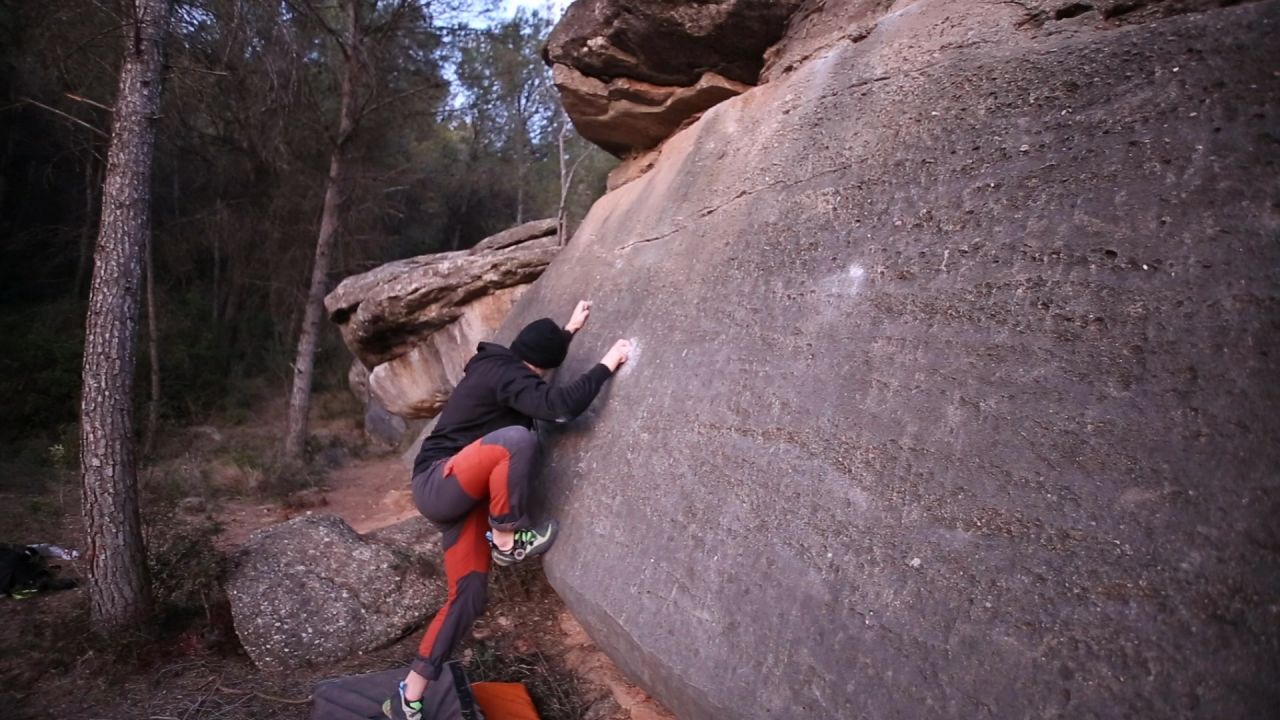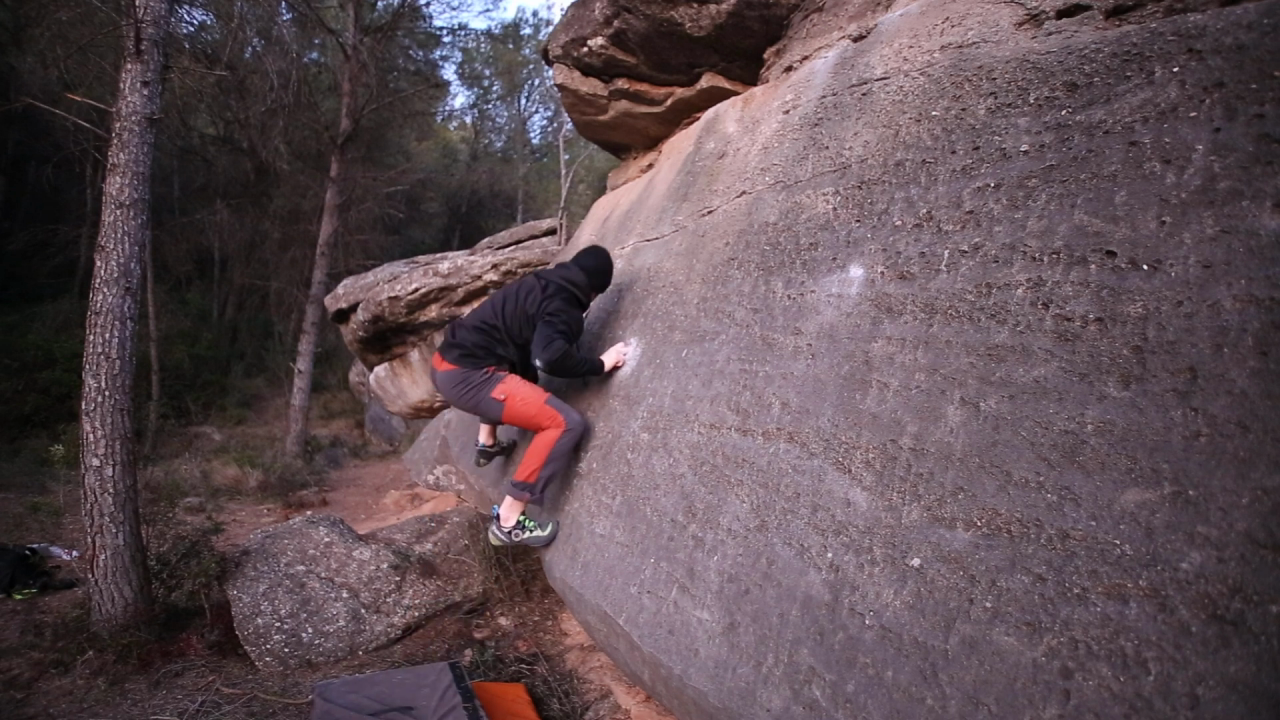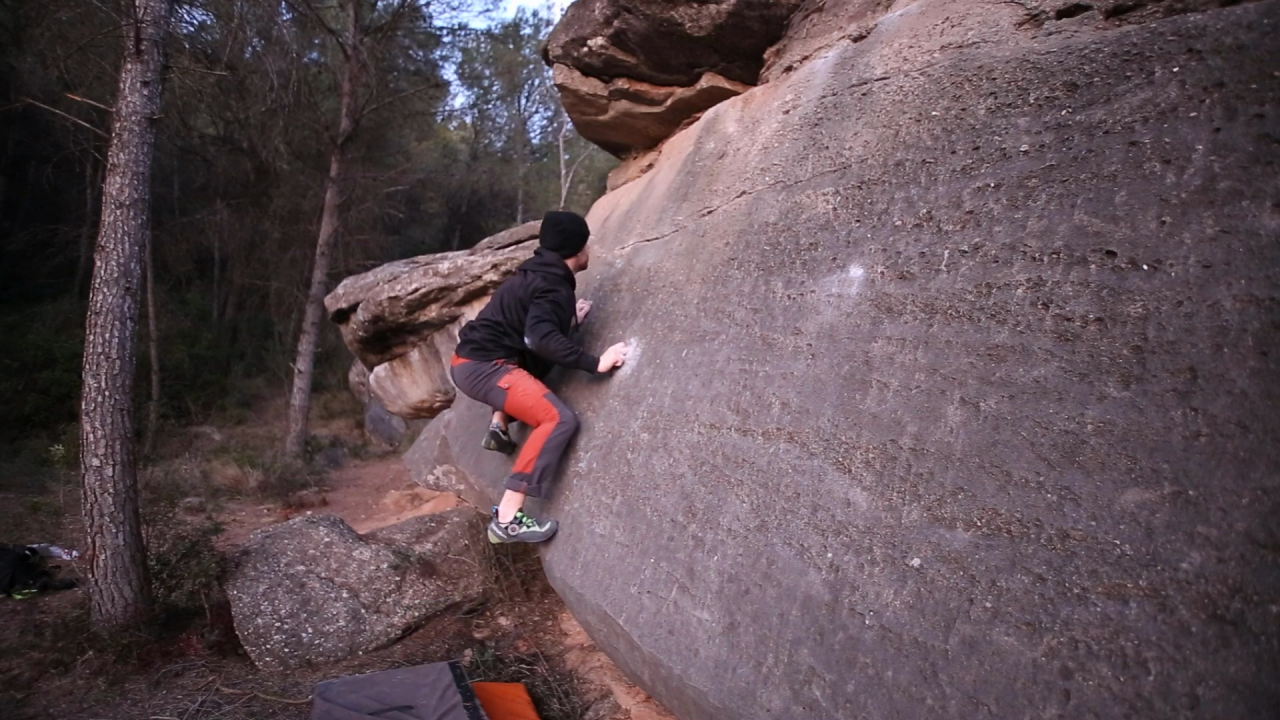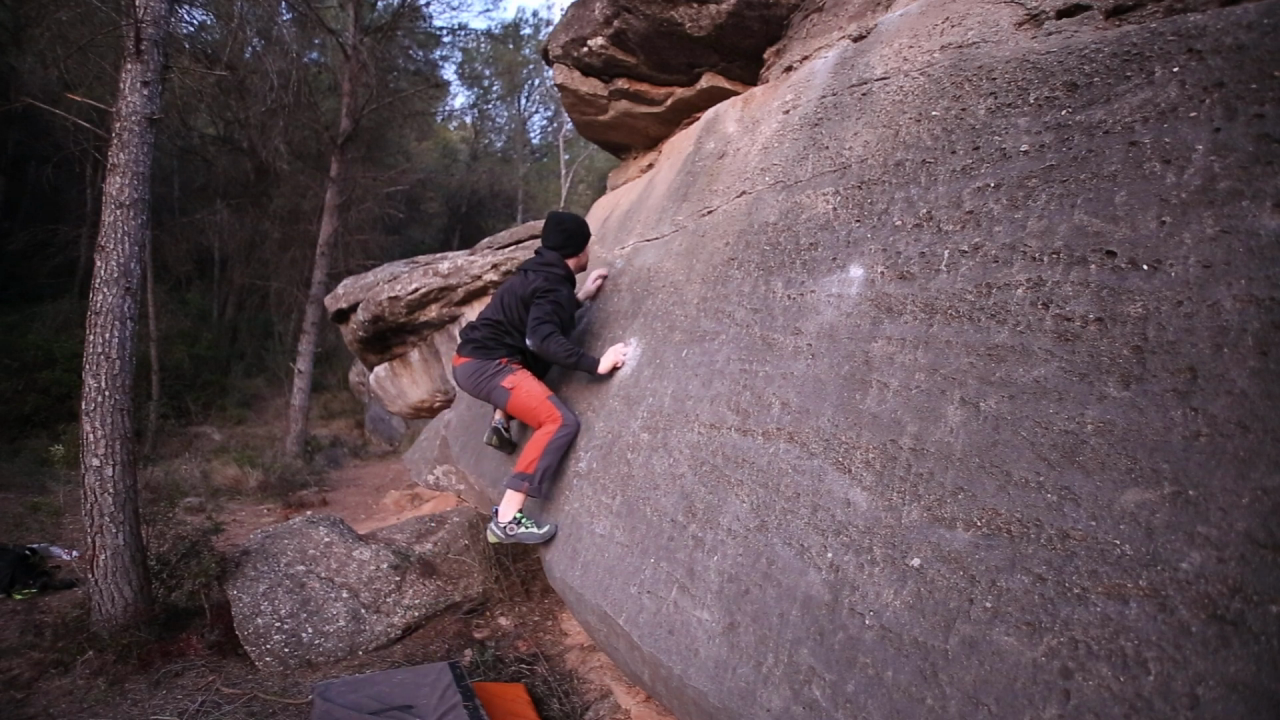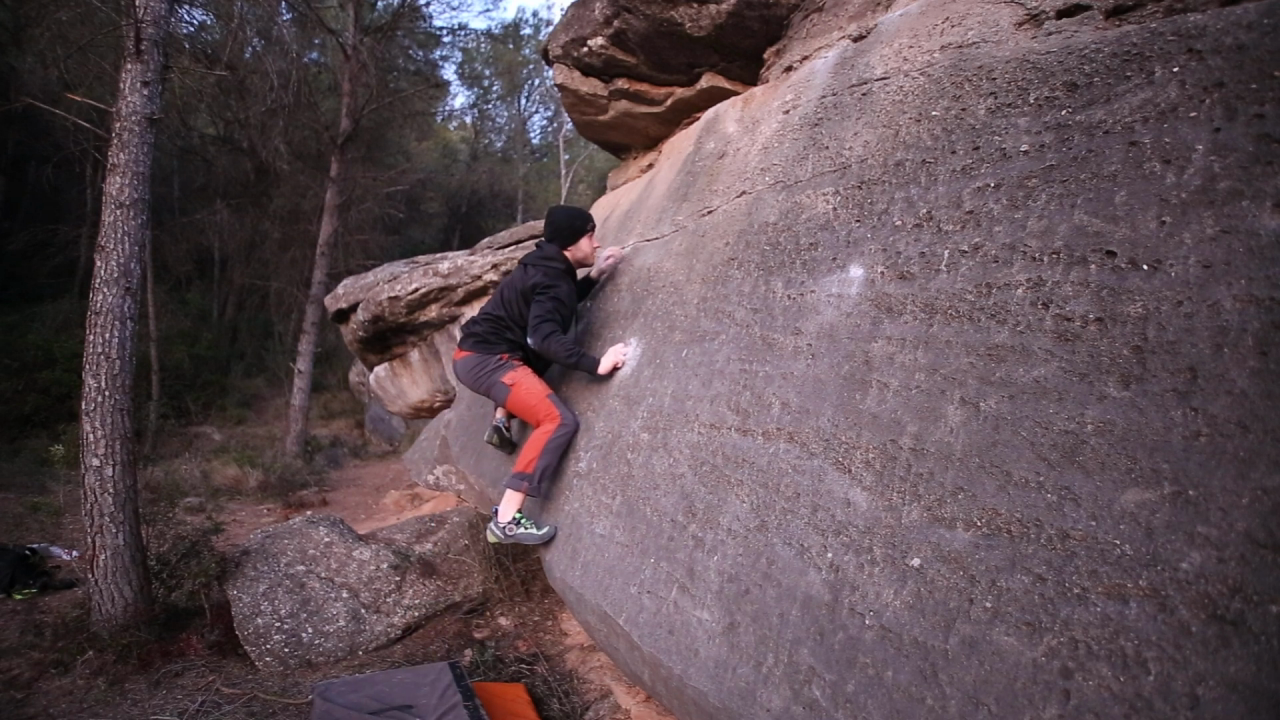
dt=1s
person 1, frame 1
left shoulder: (497, 365)
right shoulder: (508, 376)
left elbow: (536, 352)
right elbow: (559, 405)
left wrist: (569, 331)
right wrist: (606, 366)
left hip: (456, 492)
right hip: (438, 484)
left knee: (467, 596)
right knee: (515, 439)
right ankle: (507, 541)
person 1, frame 2
left shoulder: (541, 284)
right shoulder: (563, 308)
right elbow: (549, 358)
left wrist: (568, 327)
right wrist: (600, 364)
left hip: (447, 364)
right hip: (468, 377)
right knee: (566, 423)
left ankle: (486, 442)
right ankle: (508, 522)
person 1, frame 3
left shoulder: (536, 275)
right shoulder: (554, 288)
right elbow: (540, 338)
left wrist: (568, 320)
right wrist: (595, 363)
left hip: (468, 361)
right hip: (484, 368)
left knee: (528, 363)
right knee: (559, 419)
left ankle: (499, 429)
right ankle: (507, 519)
person 1, frame 4
left shoulder: (538, 274)
right shoulder: (552, 286)
right elbow: (542, 339)
left wrist: (581, 297)
right wrist: (596, 364)
left hip: (471, 360)
right hip: (487, 367)
left knee: (526, 362)
right knee: (560, 422)
left ankle: (500, 424)
right ankle: (507, 519)
person 1, frame 5
left shoulder: (546, 266)
right shoulder: (552, 282)
left elbow: (568, 294)
right elbow: (543, 338)
left wrist: (595, 276)
right wrist: (596, 364)
left hip: (475, 354)
right hip: (487, 361)
left knee: (529, 360)
right knee: (558, 421)
left ankle: (501, 423)
right ankle: (506, 520)
